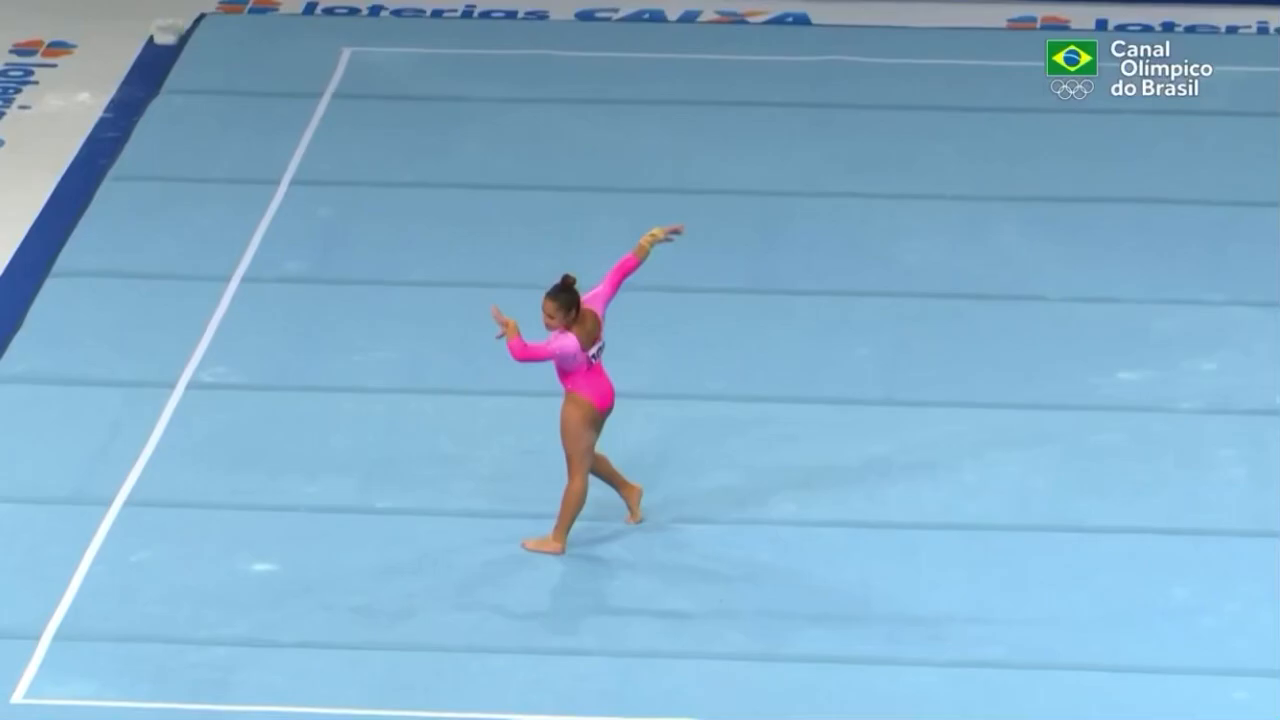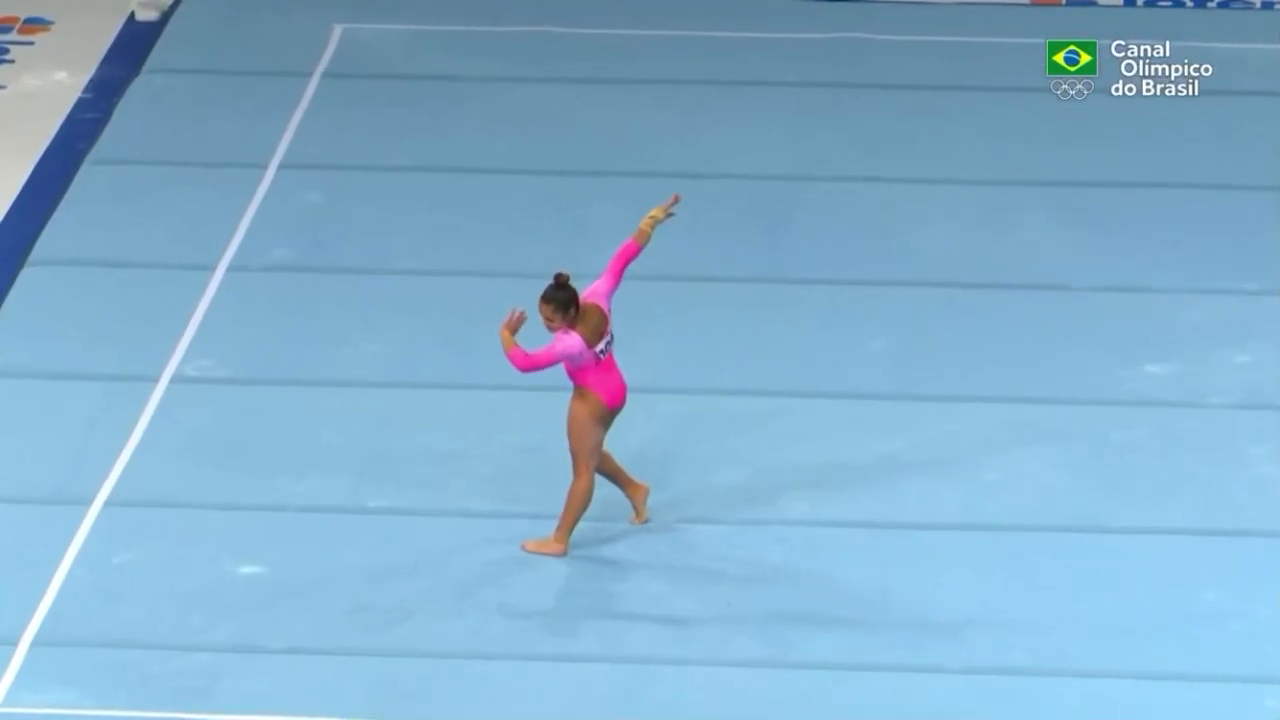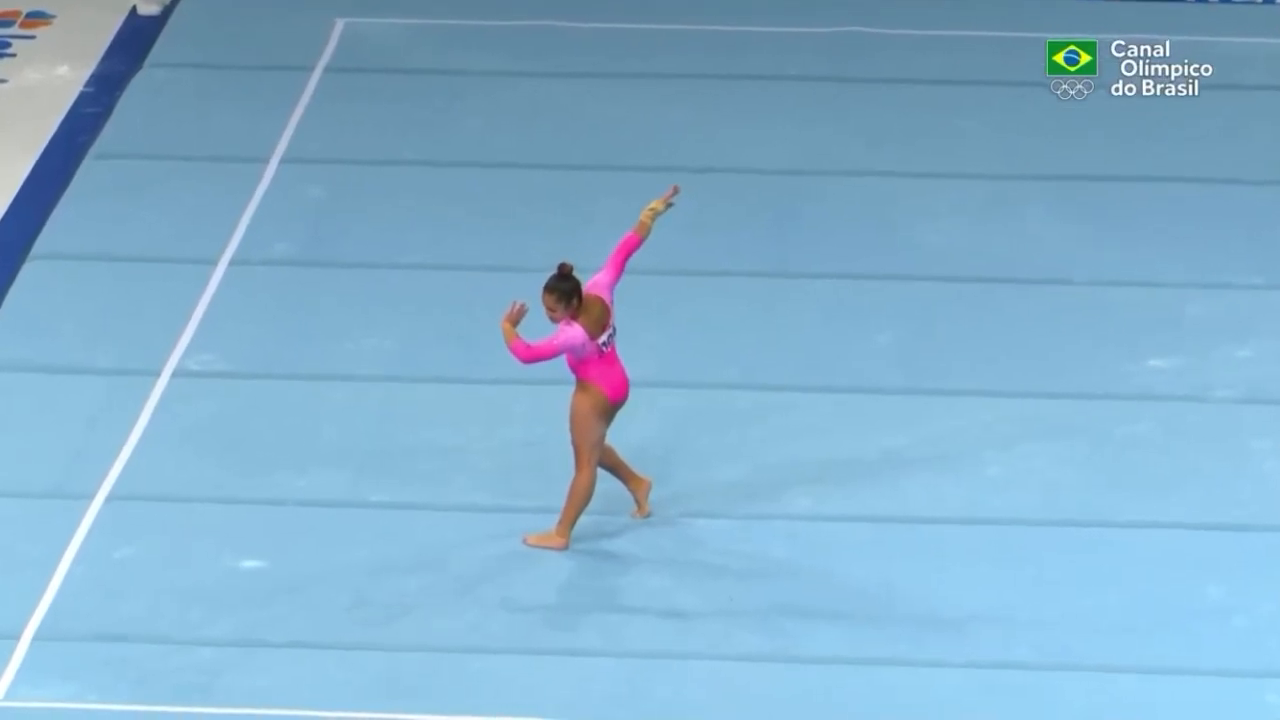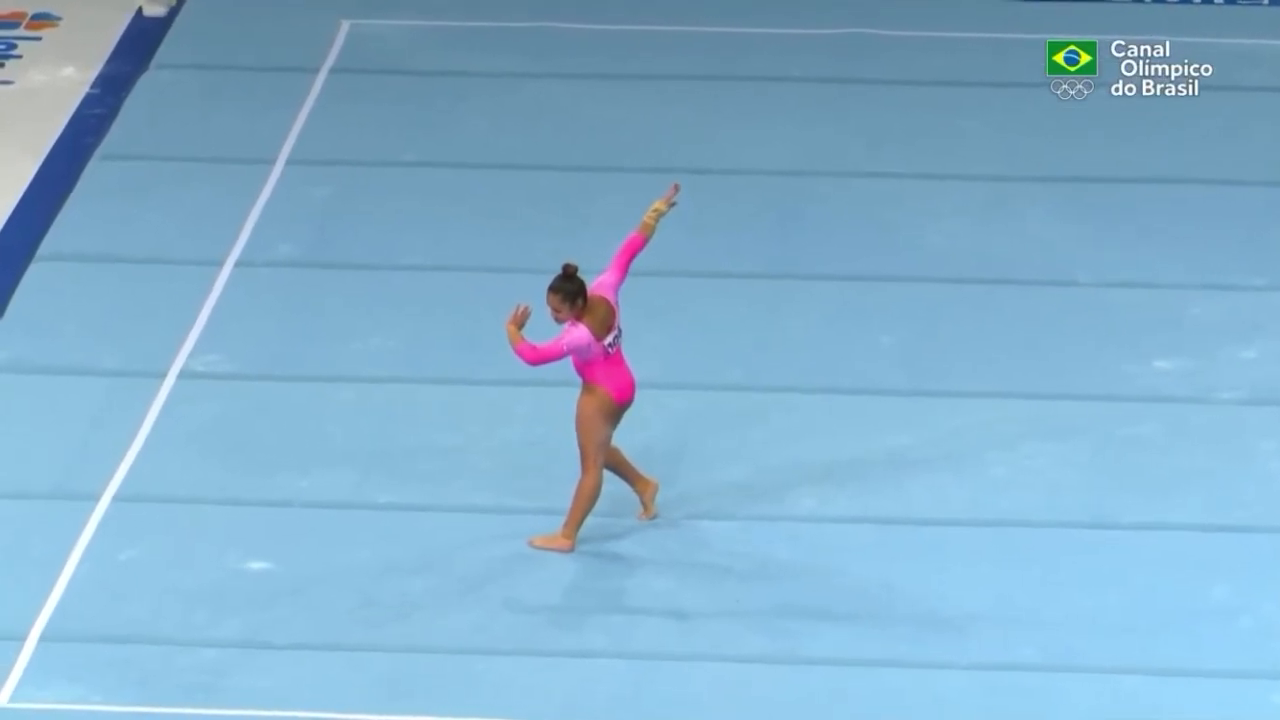
dt=0.5s
person 1, frame 1
left shoulder: (567, 343)
right shoulder: (593, 306)
left elbow: (522, 352)
right elbow: (620, 271)
left wrist: (508, 327)
right wrist: (649, 240)
left hip: (583, 403)
right hip: (601, 394)
left knee: (577, 472)
right knee: (585, 456)
left ankle: (556, 539)
right ankle: (628, 489)
person 1, frame 2
left shoulder: (571, 343)
right shoulder: (596, 298)
left elbow: (524, 363)
right elbow: (622, 259)
left wrist: (506, 335)
right wrist: (650, 222)
left hip: (593, 400)
right hip: (614, 390)
left knee: (583, 470)
right knee: (590, 455)
left ankle: (559, 540)
right ankle: (634, 489)
person 1, frame 3
left shoulder: (573, 335)
right shoulder: (599, 291)
left elbow: (527, 354)
right elbow: (623, 250)
left wrist: (507, 328)
right wrist: (650, 214)
left hip: (595, 393)
right hip: (615, 384)
left knee: (585, 464)
right knee: (593, 448)
left ankle: (560, 534)
right ankle: (637, 483)
person 1, frame 4
left shoulder: (578, 336)
right shoulder: (604, 292)
left elbow: (532, 356)
right elbow: (627, 252)
left wrist: (512, 330)
right wrist: (654, 215)
left hip: (601, 395)
right hip: (622, 385)
left knee: (591, 466)
right knee: (599, 450)
left ankle: (566, 536)
right ankle: (643, 485)
